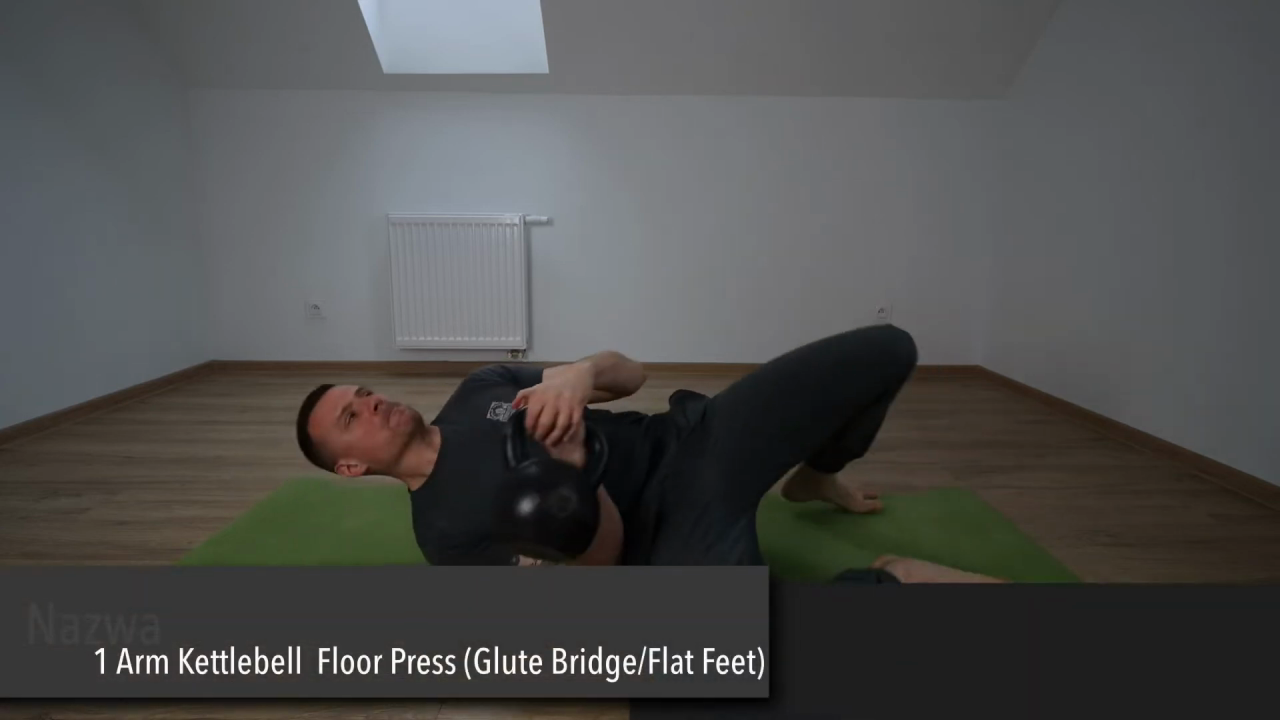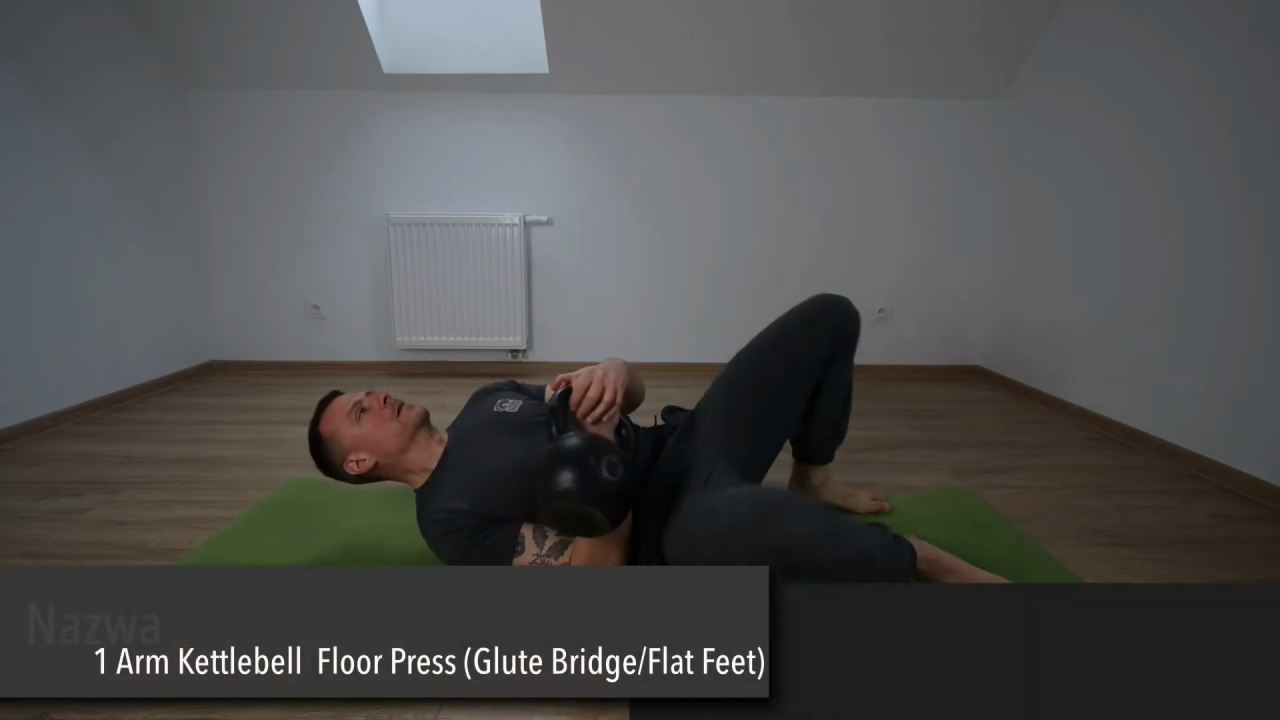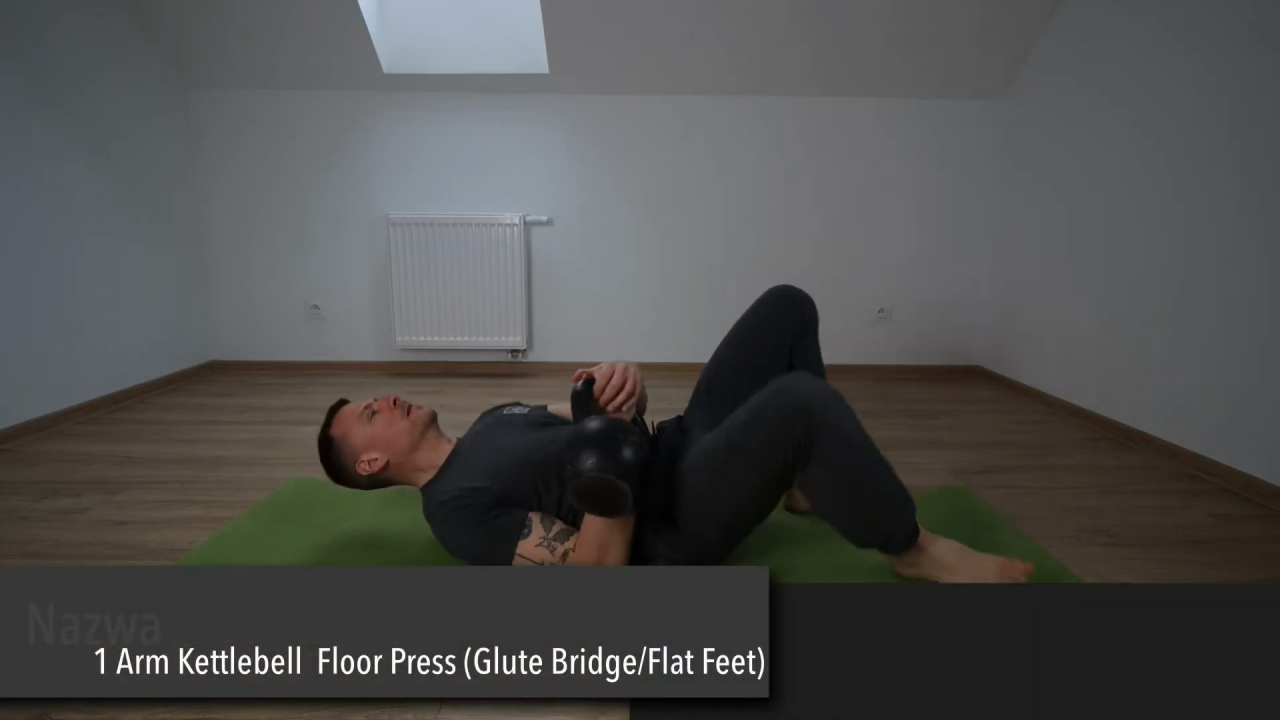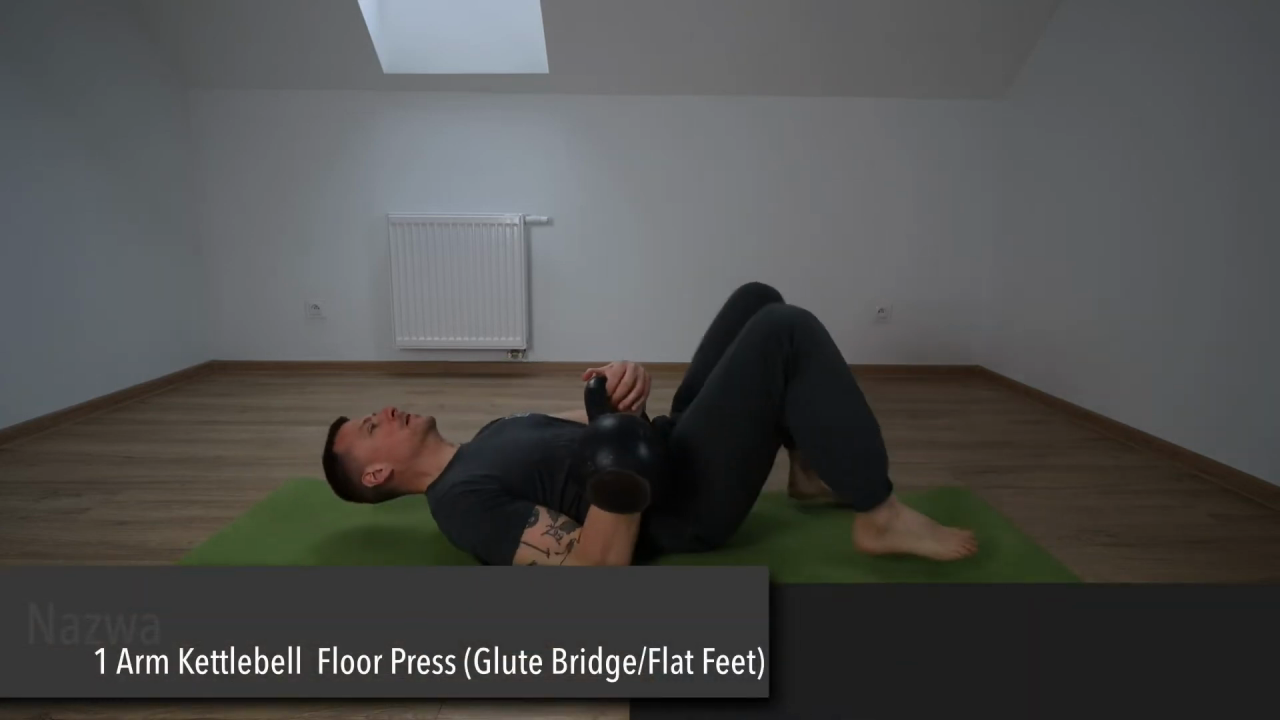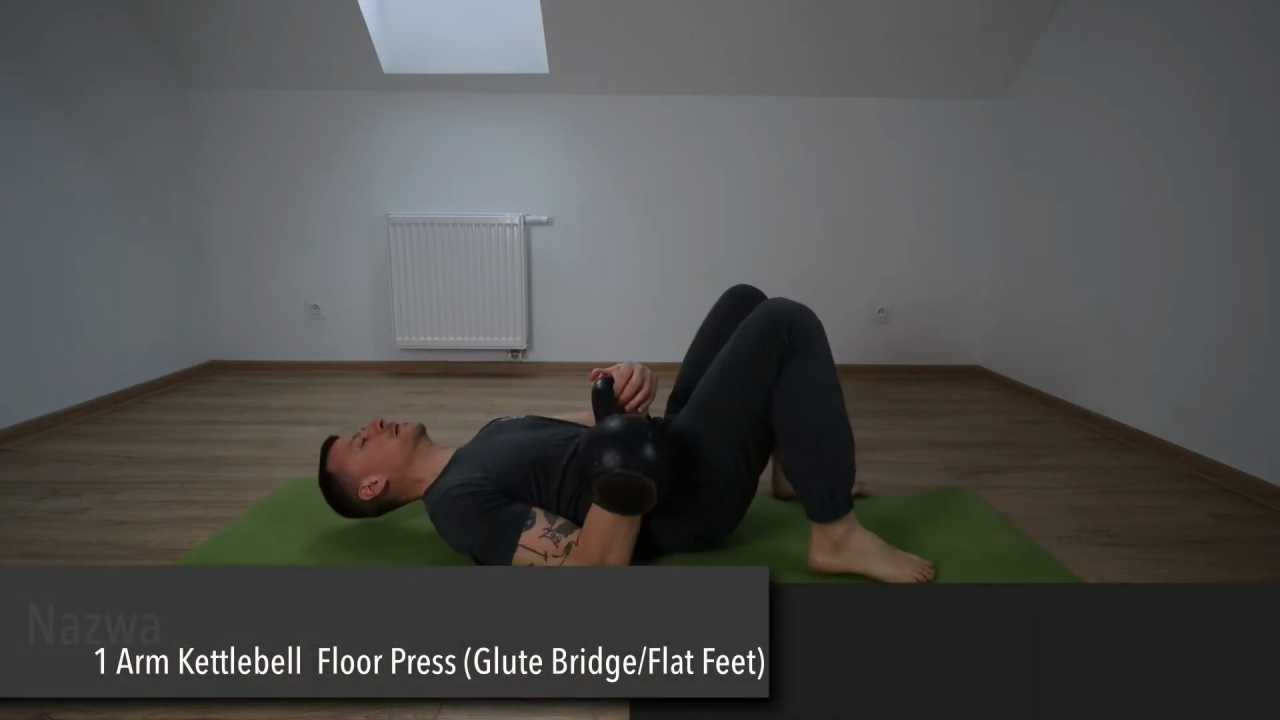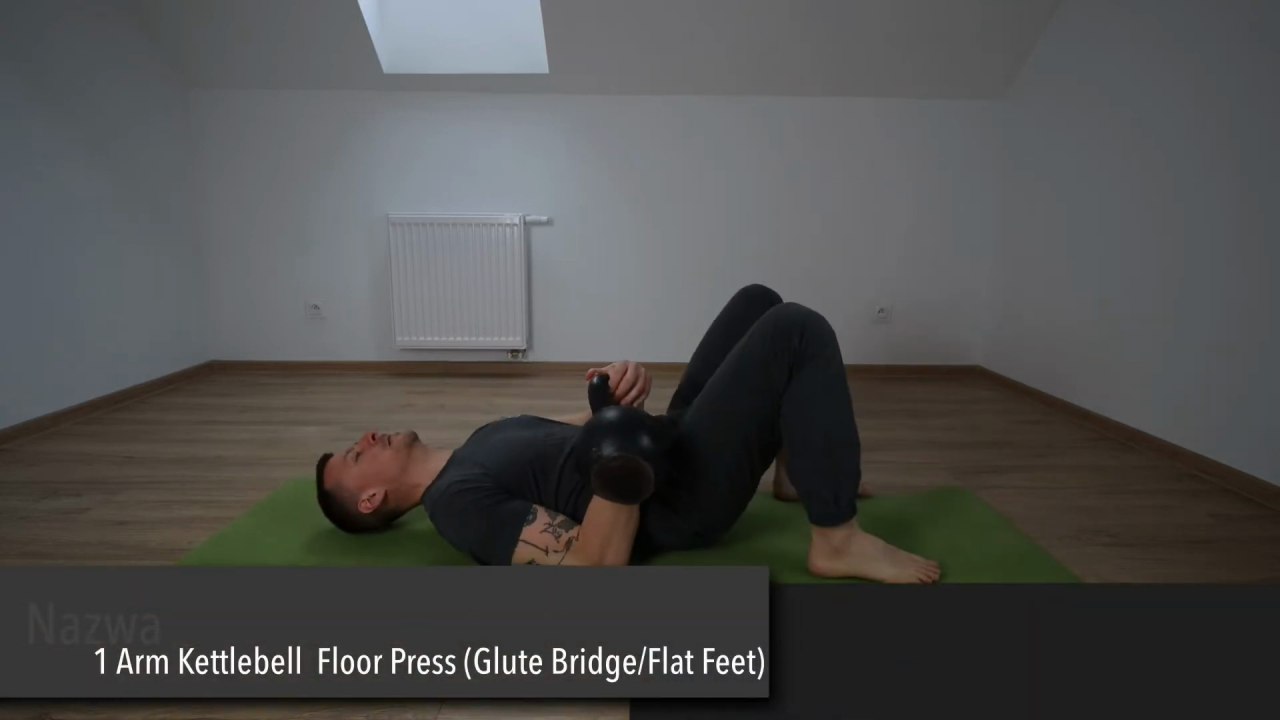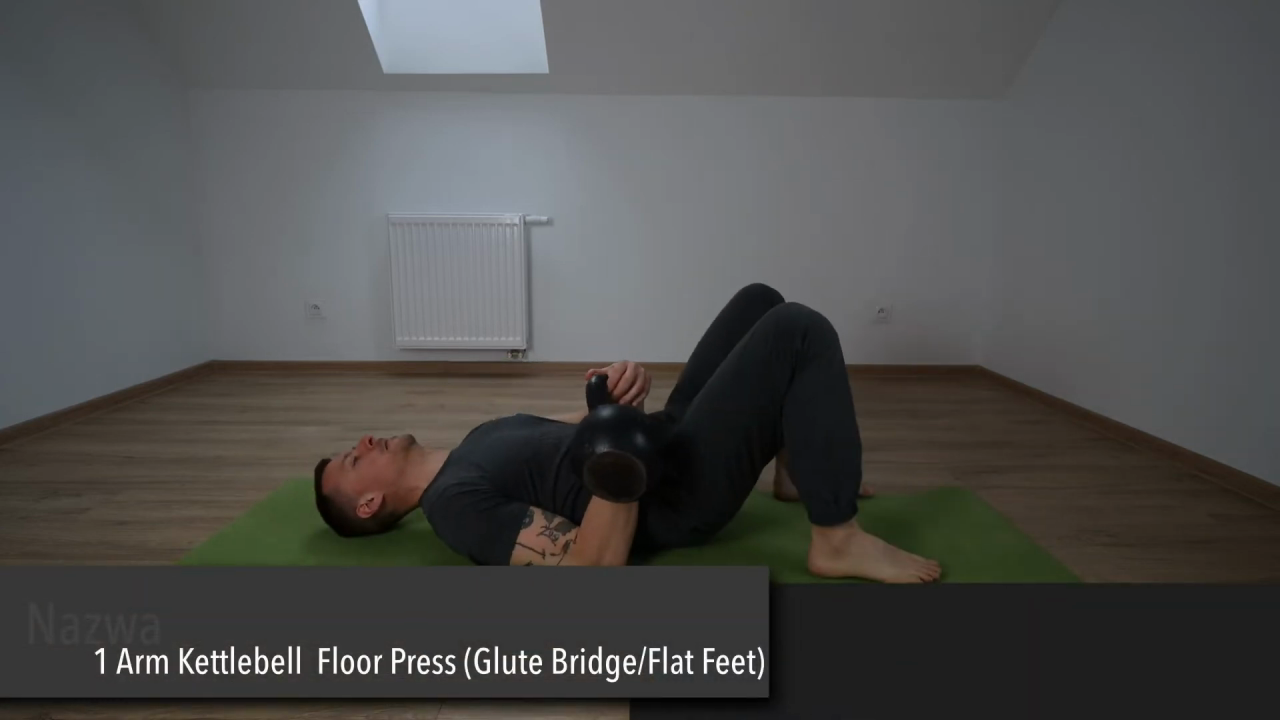
dt=0.3s
person 1, frame 1
left shoulder: (479, 390)
right shoulder: (444, 527)
left elbow: (628, 371)
right elbow: (597, 565)
left wrist: (579, 374)
right wrist: (569, 471)
left hip: (697, 439)
right hip: (673, 531)
left knee: (886, 350)
left ankle: (816, 480)
right ankle: (891, 582)
person 1, frame 2
left shoulder: (486, 402)
right shoulder: (449, 516)
left elbow: (634, 391)
right elbow: (599, 572)
left wrist: (611, 373)
left hip: (690, 439)
right hip: (681, 519)
left knee: (830, 315)
right knee: (767, 527)
left ankle: (811, 480)
right ankle: (912, 559)
person 1, frame 3
left shoulder: (490, 423)
right shoulder: (456, 507)
left elbow: (586, 418)
right elbow: (595, 572)
left wrist: (620, 379)
left hip: (680, 446)
right hip: (684, 511)
left knee: (787, 305)
right knee: (804, 396)
left ankle: (811, 485)
right ankle: (914, 550)
person 1, frame 4
left shoulder: (490, 437)
right shoulder: (463, 499)
left elbow: (594, 424)
right elbow: (600, 567)
left wrist: (623, 380)
left hip: (670, 445)
right hip: (688, 493)
left knee: (757, 301)
right knee: (787, 331)
left ankle: (814, 470)
right ankle: (879, 518)
person 1, frame 5
left shoulder: (486, 441)
right shoulder: (459, 504)
left elbow: (595, 424)
right elbow: (600, 569)
left wrist: (625, 385)
left hip: (672, 447)
right hip: (689, 491)
left knee: (745, 302)
right knee: (788, 324)
left ankle: (799, 469)
right ankle: (836, 537)
person 1, frame 6
left shoulder: (482, 444)
right shoulder: (458, 502)
left elbow: (588, 425)
right elbow: (600, 562)
left wrist: (621, 384)
left hip: (671, 446)
right hip: (687, 492)
left knee: (759, 301)
right knee: (798, 332)
left ankle: (798, 471)
right ankle: (838, 542)
person 1, frame 7
left shoulder: (478, 444)
right shoulder: (455, 505)
left elbow: (576, 426)
right elbow: (601, 561)
left wrist: (622, 385)
left hip: (667, 444)
right hip: (684, 489)
left knee: (762, 301)
right knee: (800, 331)
left ankle: (798, 472)
right ankle: (839, 542)
